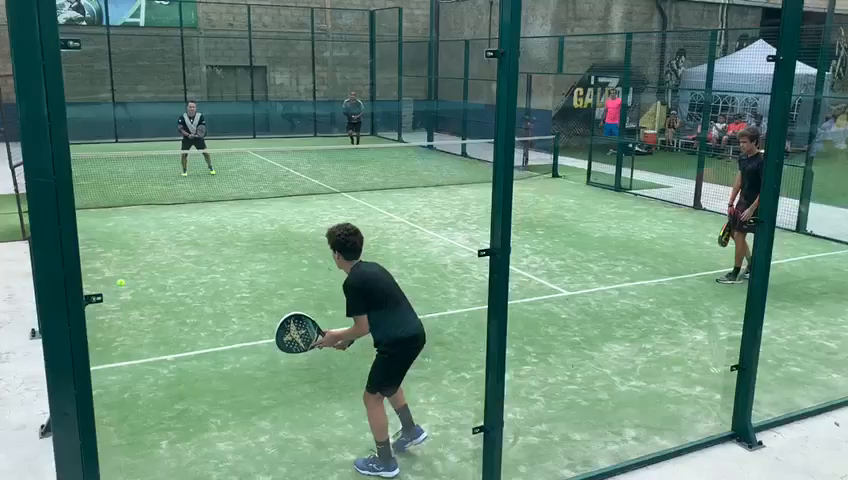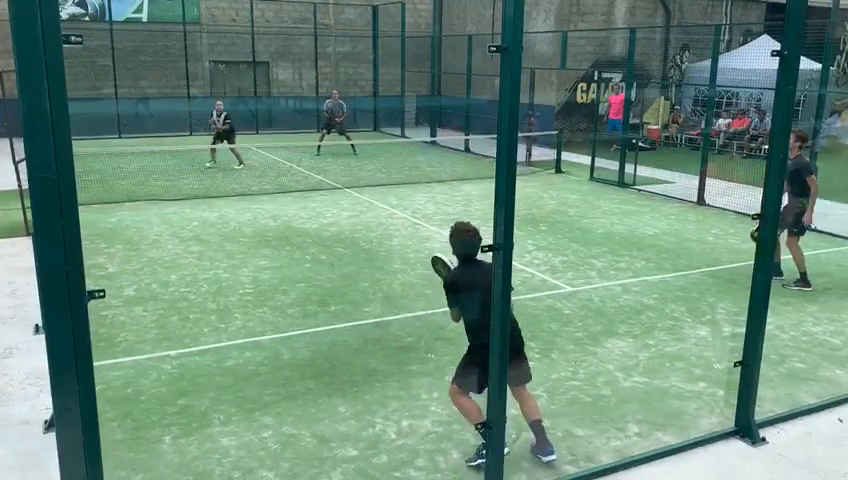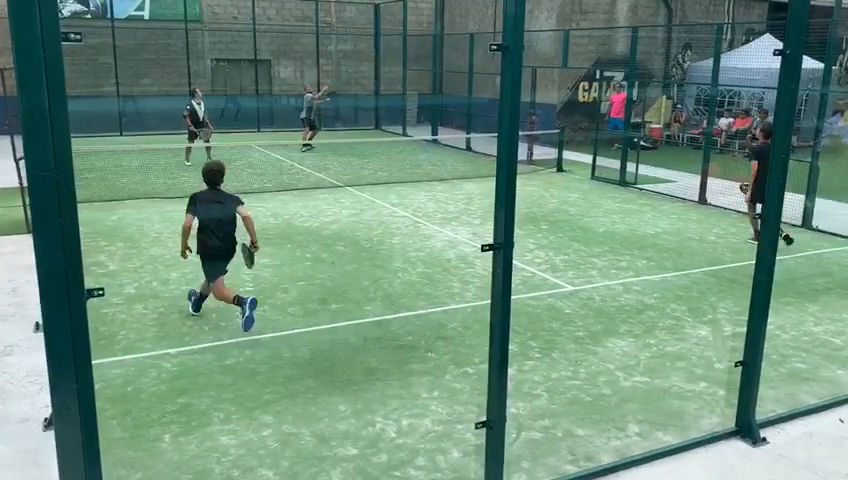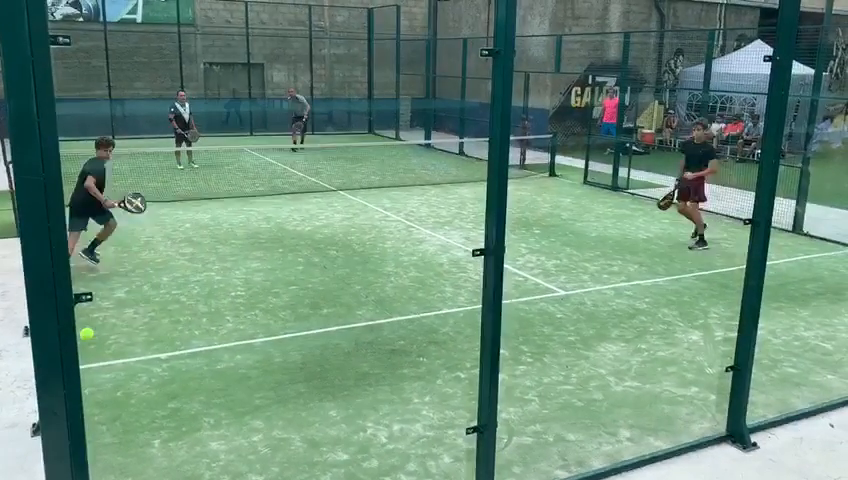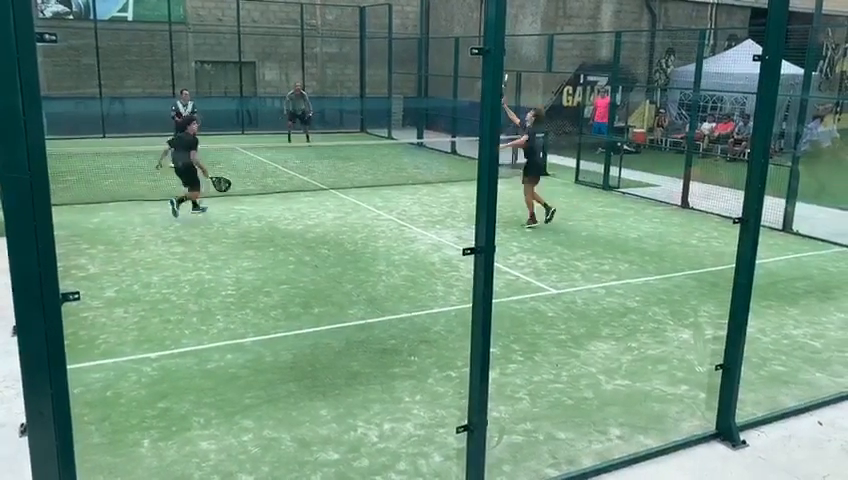
dt=1s
person 1, frame 1
left shoulder: (353, 283)
right shoulder: (373, 269)
left elbow: (362, 328)
left wrist: (333, 338)
right wrist: (347, 336)
left hip: (397, 343)
right hip: (414, 334)
left knee: (372, 397)
right knee: (387, 386)
right ankle: (411, 430)
person 1, frame 2
left shoulder: (452, 279)
right shoulder: (492, 269)
left elbow: (456, 317)
left hip: (483, 343)
right hip: (512, 336)
left knee: (458, 393)
right knee: (519, 389)
left ankle: (490, 441)
right ankle: (544, 446)
person 1, frame 3
left shoulder: (196, 198)
right shoulder: (232, 198)
left elbow: (187, 224)
right elbow: (246, 216)
left wrist: (183, 246)
right wrist: (254, 241)
left hip: (209, 248)
right hip: (228, 247)
left knee: (217, 288)
right knee: (213, 275)
left ankle: (244, 303)
right ankle: (197, 301)
person 1, frame 4
left shoulder: (92, 162)
right shoulder: (98, 166)
right elbow: (88, 184)
right wrist: (104, 200)
left hip: (76, 203)
right hip: (91, 203)
left knee: (73, 236)
right knee: (111, 224)
right ankle: (90, 250)
person 1, frame 5
left shoulder: (177, 137)
right shoulder: (193, 139)
left elbow: (166, 150)
right elbow: (193, 158)
left wrist: (160, 162)
right wrist: (204, 169)
left hip: (178, 168)
right hip: (187, 167)
left knee: (192, 187)
right knee: (195, 193)
left ankle: (195, 206)
right ankle: (176, 201)
person 2, frame 1
left shoulder: (762, 162)
right shoulder: (742, 158)
left wrist: (751, 209)
right wrist: (731, 203)
left hip: (753, 205)
right hip: (742, 202)
left knee: (739, 236)
right knee: (737, 236)
left ankle: (736, 273)
right ankle: (752, 265)
person 2, frame 2
left shoulder: (801, 163)
right shoulder: (791, 162)
left elbow: (815, 187)
left wrist: (809, 212)
left hip: (800, 207)
right hip: (792, 205)
left knee: (791, 241)
left ankle: (804, 280)
right ankle: (776, 269)
person 2, frame 3
left shoulder: (756, 149)
left elbow: (753, 170)
left wrist: (749, 191)
left hip: (759, 185)
left knee: (751, 207)
left ankle: (758, 234)
person 2, frame 4
left shoulder: (709, 148)
right shoulder: (687, 144)
left elbow: (713, 169)
left wrist: (694, 175)
right wrist: (680, 177)
left hip: (699, 179)
right hip: (686, 179)
left knee: (693, 209)
right knee: (681, 208)
left ankle: (701, 240)
right ankle: (700, 225)
person 2, frame 5
left shoulder: (530, 129)
right shoulder: (527, 127)
left elbow: (521, 142)
right elbow: (513, 117)
left wrist: (504, 146)
right wrist: (505, 105)
left hip: (533, 163)
right hip: (536, 163)
left knee: (527, 192)
right knee: (530, 191)
left ankle: (532, 218)
right ankle: (547, 207)
